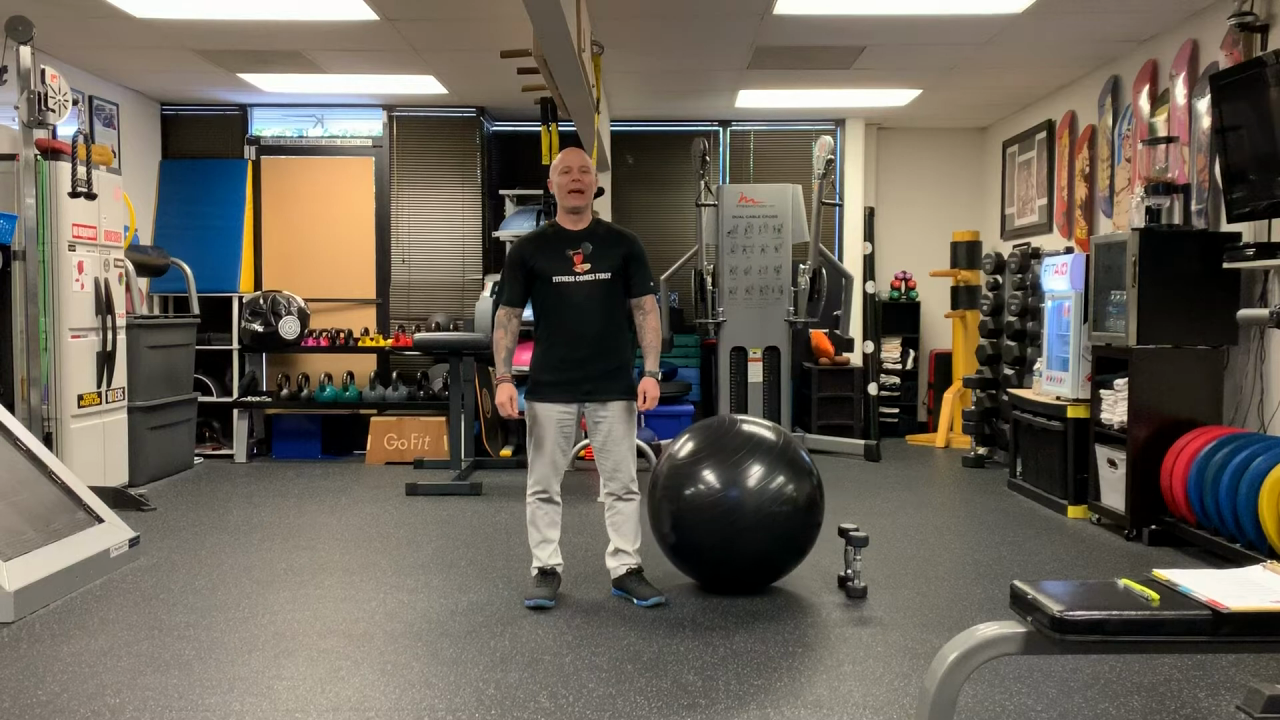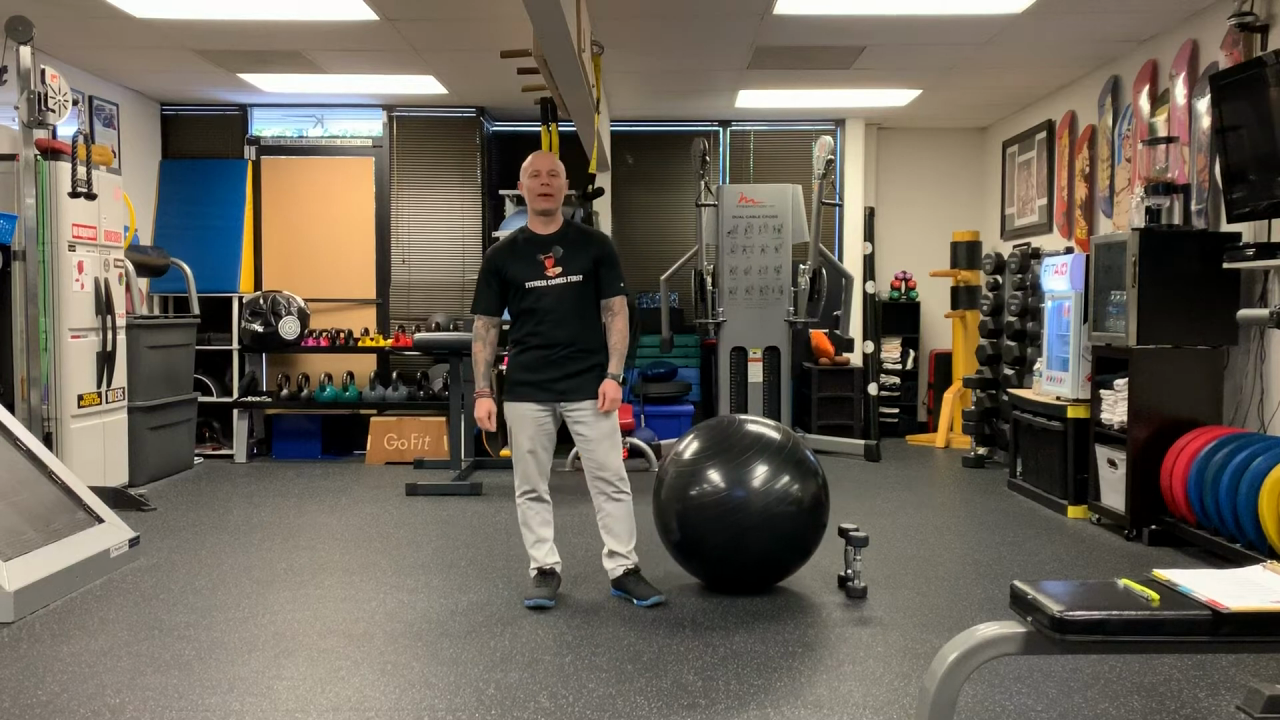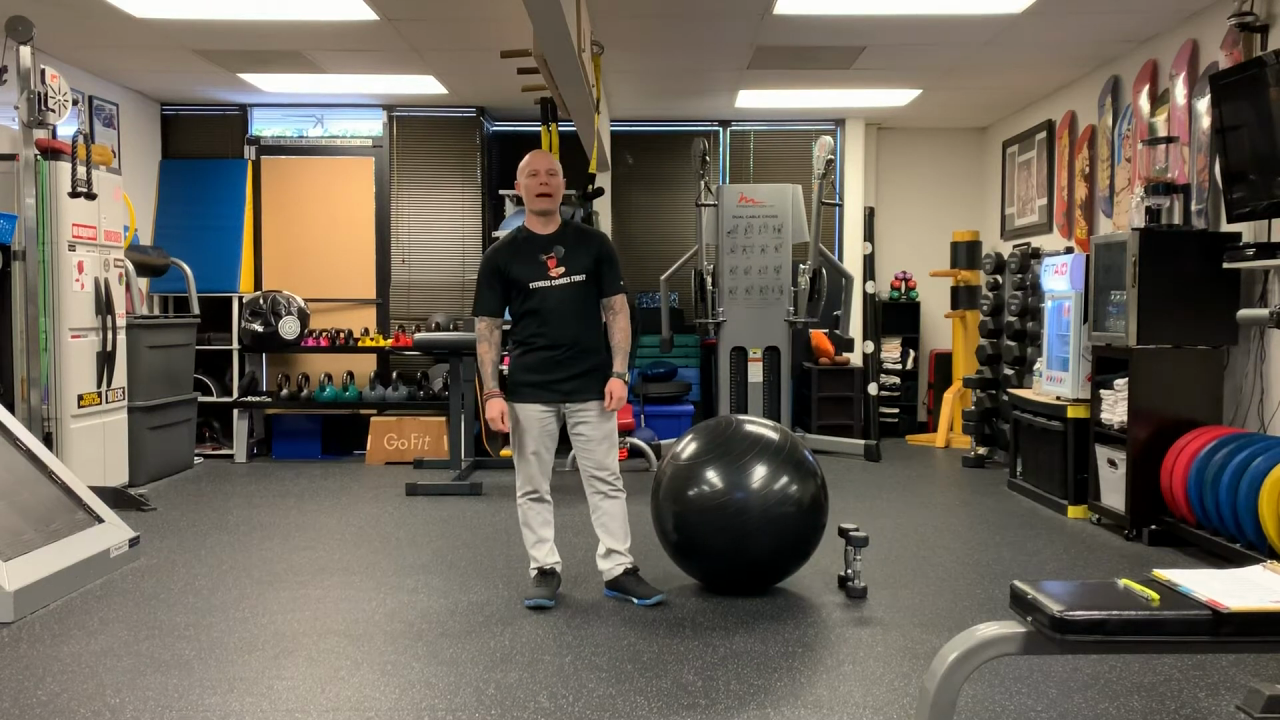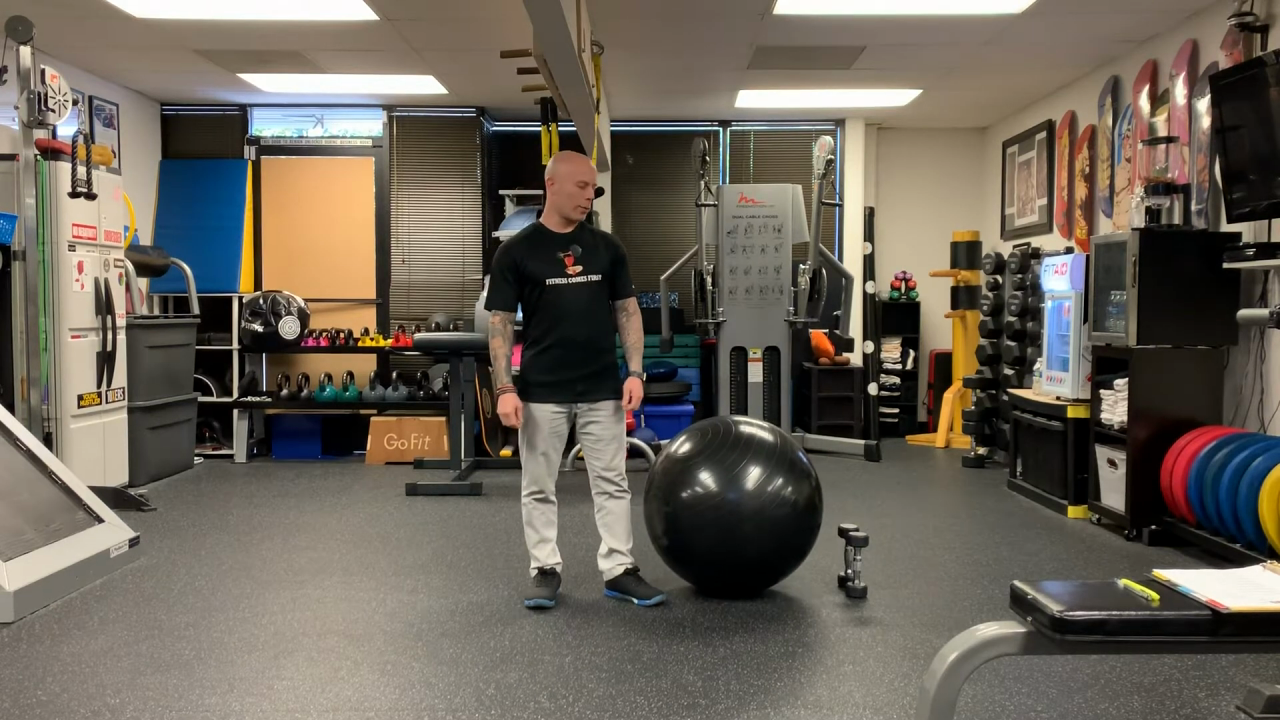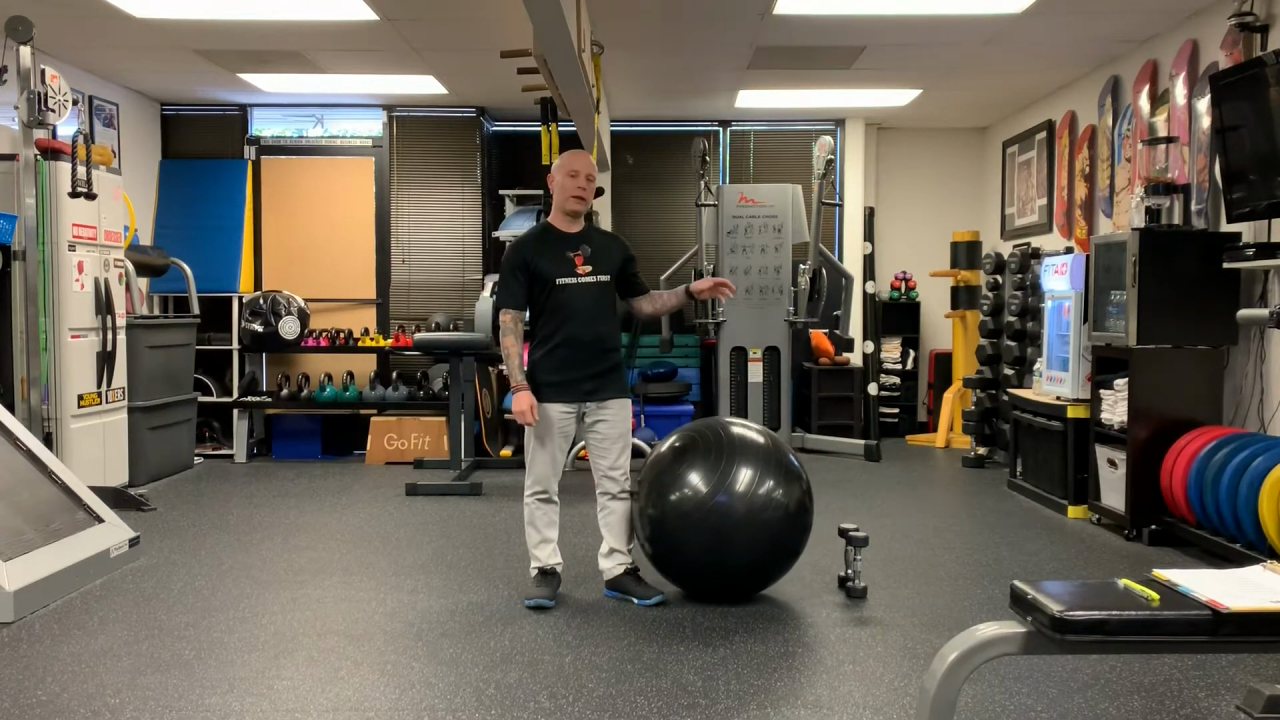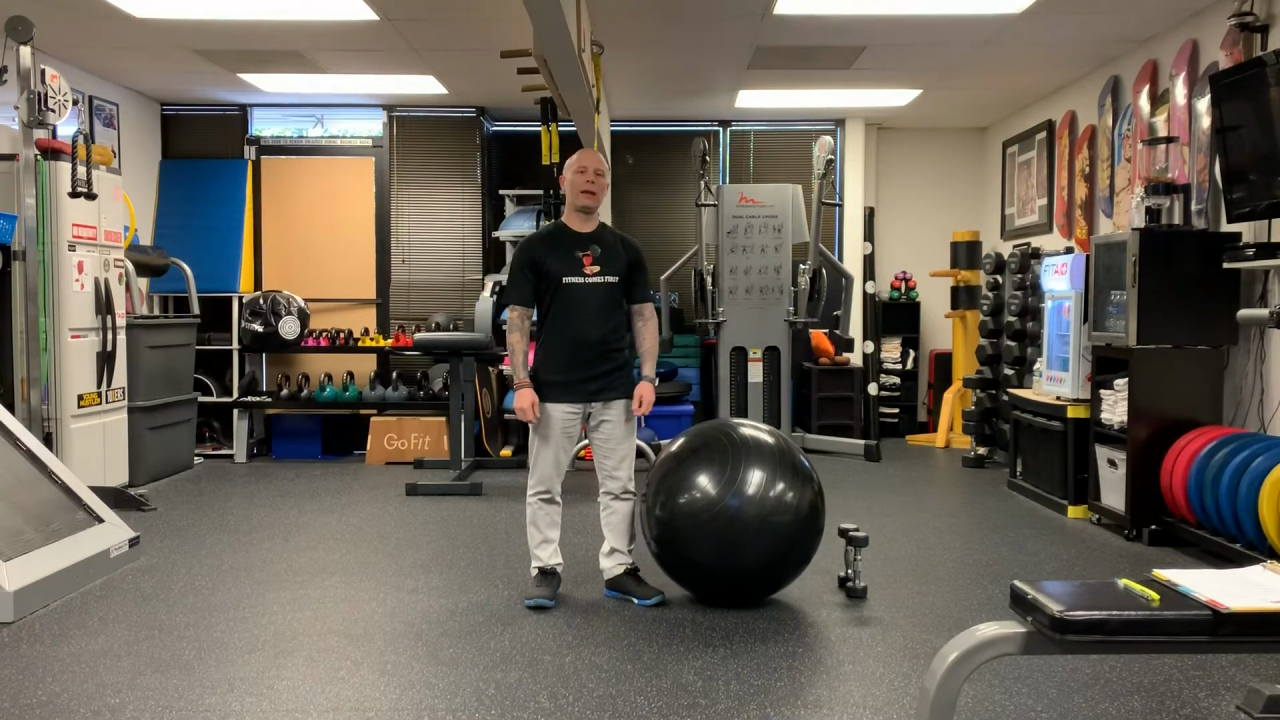
dt=0.7s
person 1, frame 1
left shoulder: (624, 244)
right shoulder: (529, 249)
left elbow: (646, 309)
right elbow: (508, 316)
left wrist: (650, 370)
right wrist: (503, 377)
left hip: (613, 387)
right hip: (549, 389)
left knee: (622, 484)
right knee: (544, 485)
left ankle: (626, 568)
right ankle: (546, 569)
person 1, frame 2
left shoulder: (595, 245)
right shoulder: (502, 255)
left elbow: (616, 312)
right elbow: (486, 325)
left wrist: (613, 374)
right wrist: (482, 390)
left hip: (588, 386)
right hip: (527, 390)
left knee: (611, 482)
right knee: (531, 486)
left ankle: (623, 568)
right ankle: (545, 569)
person 1, frame 3
left shoulder: (594, 243)
right shoulder: (501, 255)
left elbow: (616, 309)
right elbow: (488, 327)
left wrist: (619, 372)
right wrist: (492, 392)
left hip: (591, 388)
right hip: (530, 392)
left knee: (605, 481)
right knee: (533, 487)
left ankle: (618, 569)
right ankle: (544, 569)
person 1, frame 4
left shoulder: (607, 247)
right shoulder: (516, 251)
left elbow: (627, 312)
right elbow: (501, 323)
left wrist: (635, 371)
right wrist: (505, 387)
left hip: (602, 389)
right hip: (541, 392)
left knee: (612, 483)
right knee: (539, 486)
left ankle: (618, 568)
right ankle: (545, 569)
person 1, frame 5
left shoulder: (612, 246)
right shoulder: (526, 250)
left elbow: (642, 303)
right elbow: (510, 322)
left wrist: (691, 291)
right wrist: (519, 386)
left hip: (609, 390)
right hip: (550, 391)
left knee: (615, 485)
right knee: (542, 486)
left ankle: (618, 568)
right ankle: (545, 569)
person 1, frame 6
left shoulder: (625, 249)
right shoulder: (536, 247)
left elbow: (644, 316)
right elbow: (518, 319)
left wrist: (647, 377)
right wrist: (522, 382)
left hip: (615, 391)
right hip: (554, 391)
left knee: (619, 485)
right knee: (545, 486)
left ankle: (618, 568)
right ankle: (545, 569)
